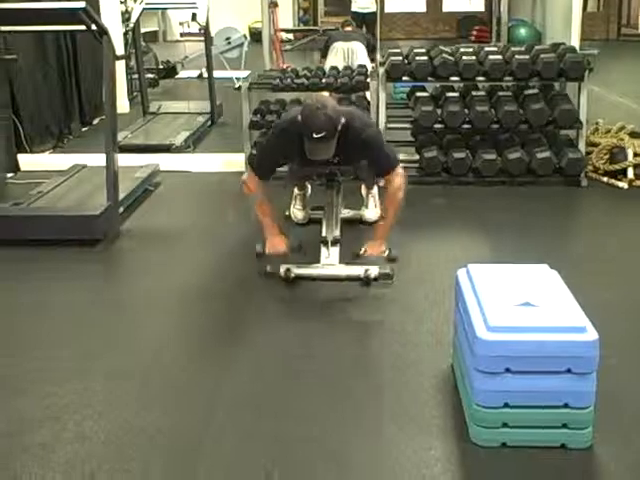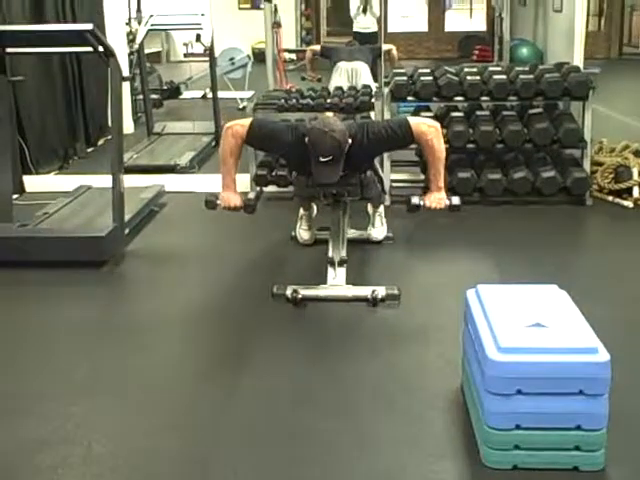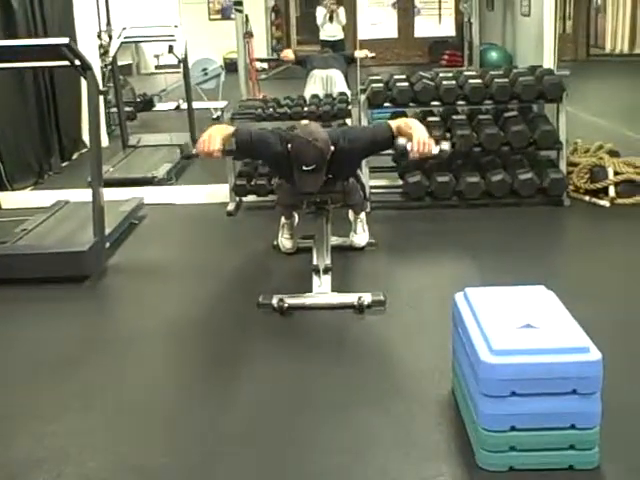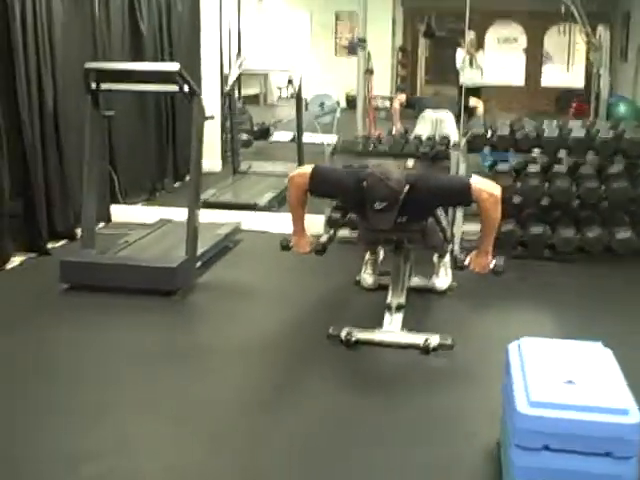
dt=1s
person 1, frame 1
left shoulder: (361, 130)
right shoulder: (285, 130)
left elbow: (396, 181)
right elbow: (251, 181)
left wrist: (380, 237)
right wrist: (272, 233)
left knee: (369, 174)
right knee: (298, 174)
left ankle: (369, 190)
right ankle: (301, 190)
person 1, frame 2
left shoulder: (367, 137)
right shoulder: (291, 139)
left elbow: (429, 127)
right elbow: (234, 129)
left wrist: (437, 189)
right wrist: (229, 188)
left hip: (359, 171)
left ankle: (376, 210)
right ankle: (306, 211)
person 1, frame 3
left shoulder: (350, 143)
right shoulder: (275, 146)
left elbow: (406, 124)
right elbow: (221, 131)
left wrist: (420, 136)
right wrist: (210, 140)
left hip: (341, 180)
left knee: (356, 201)
right knee: (286, 203)
left ankle: (358, 216)
right ankle: (288, 220)
person 1, frame 4
left shoulder: (427, 186)
right shoulder: (353, 183)
left elbow: (490, 192)
right elbow: (297, 178)
left wrist: (484, 251)
right wrist: (299, 234)
left hip: (420, 219)
